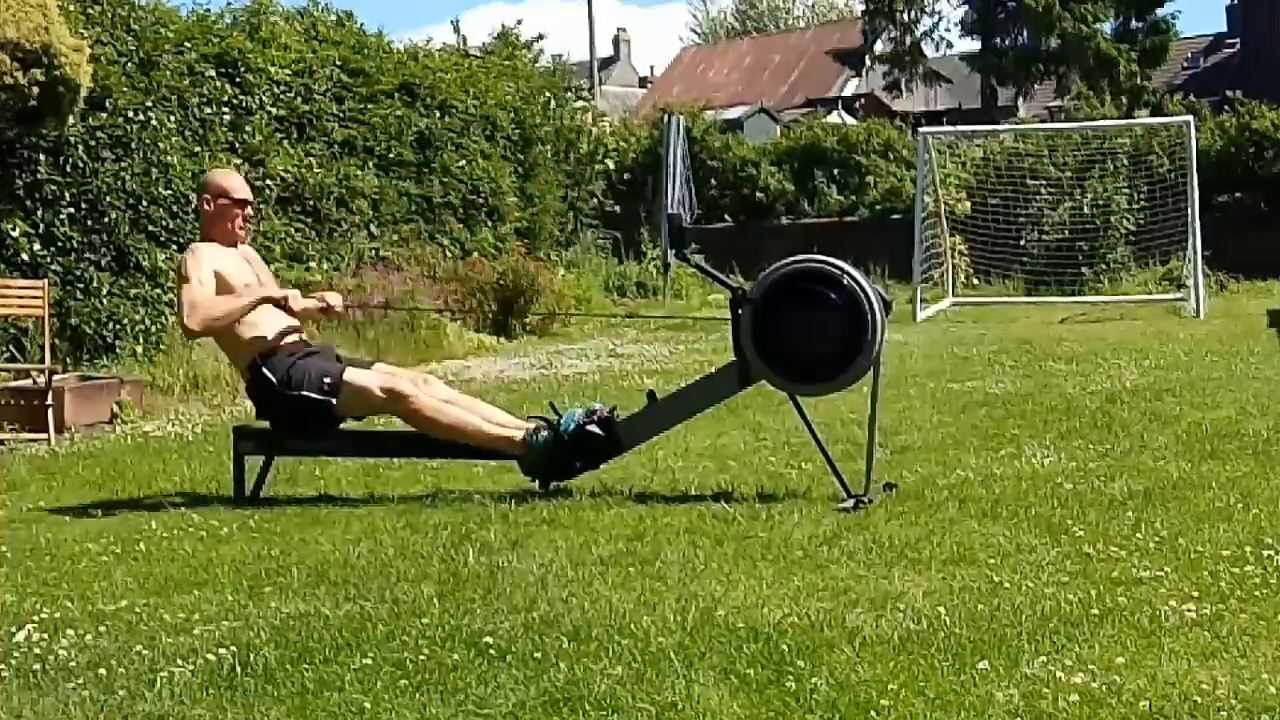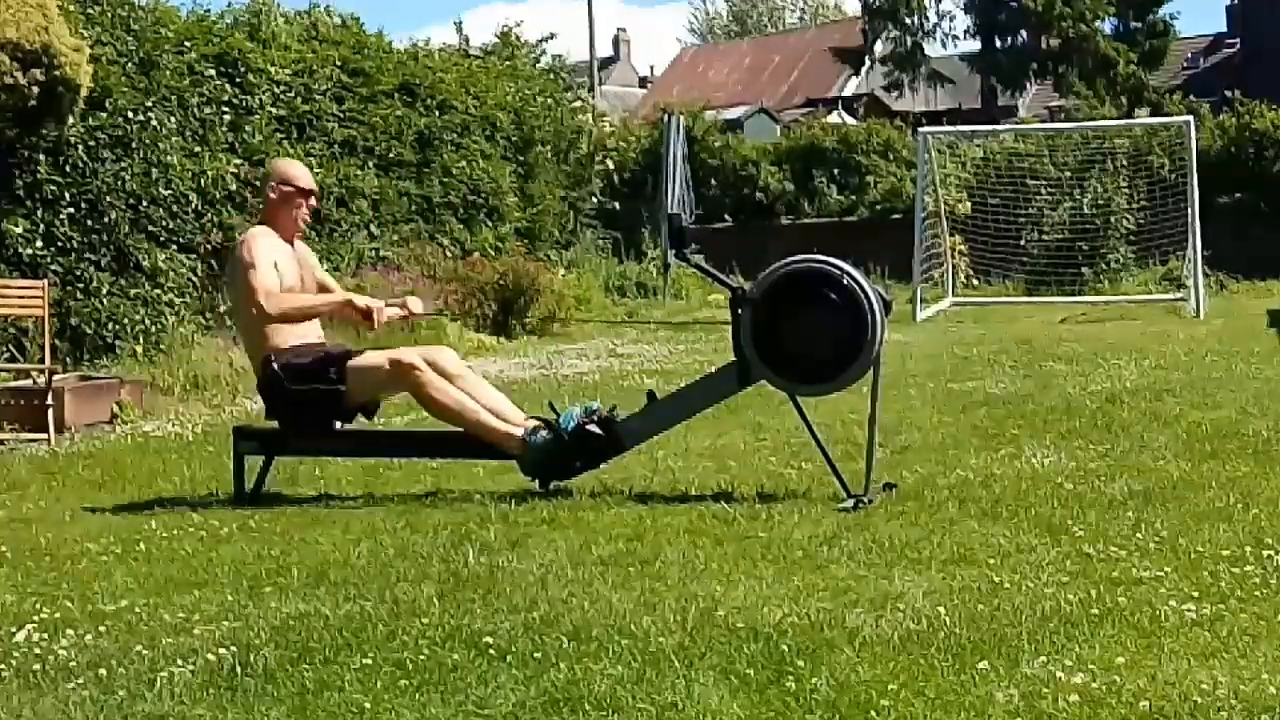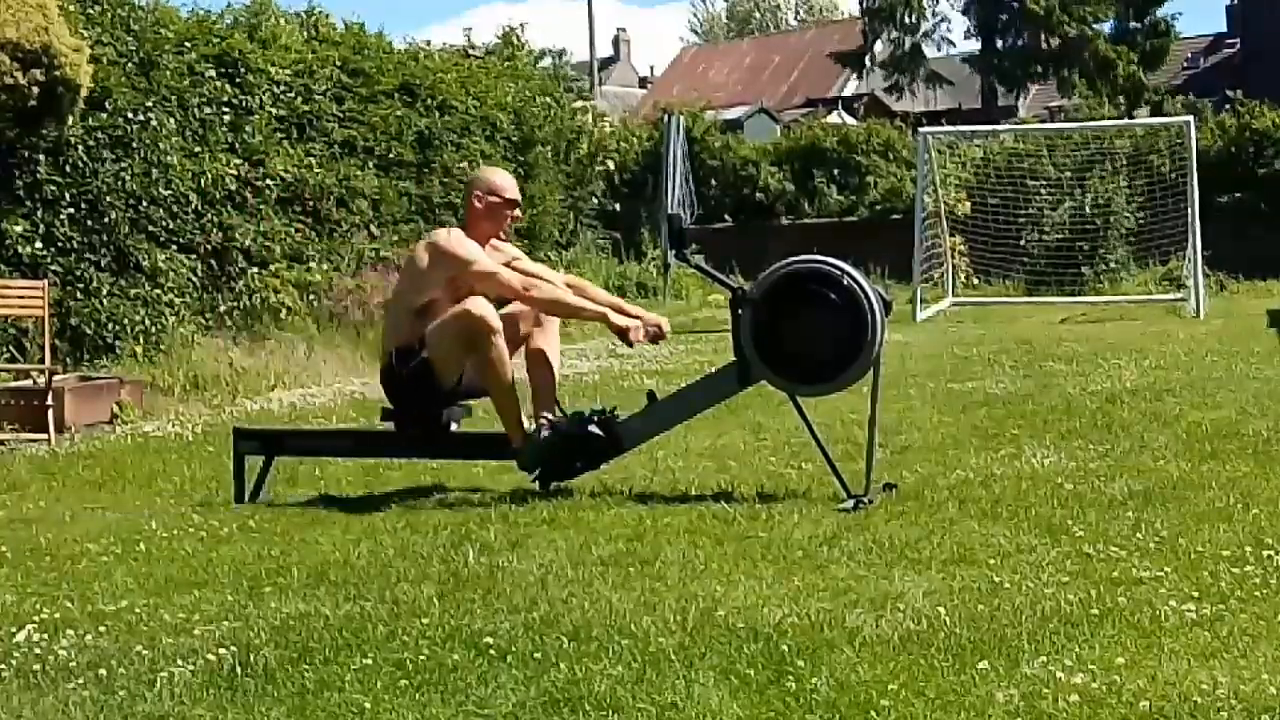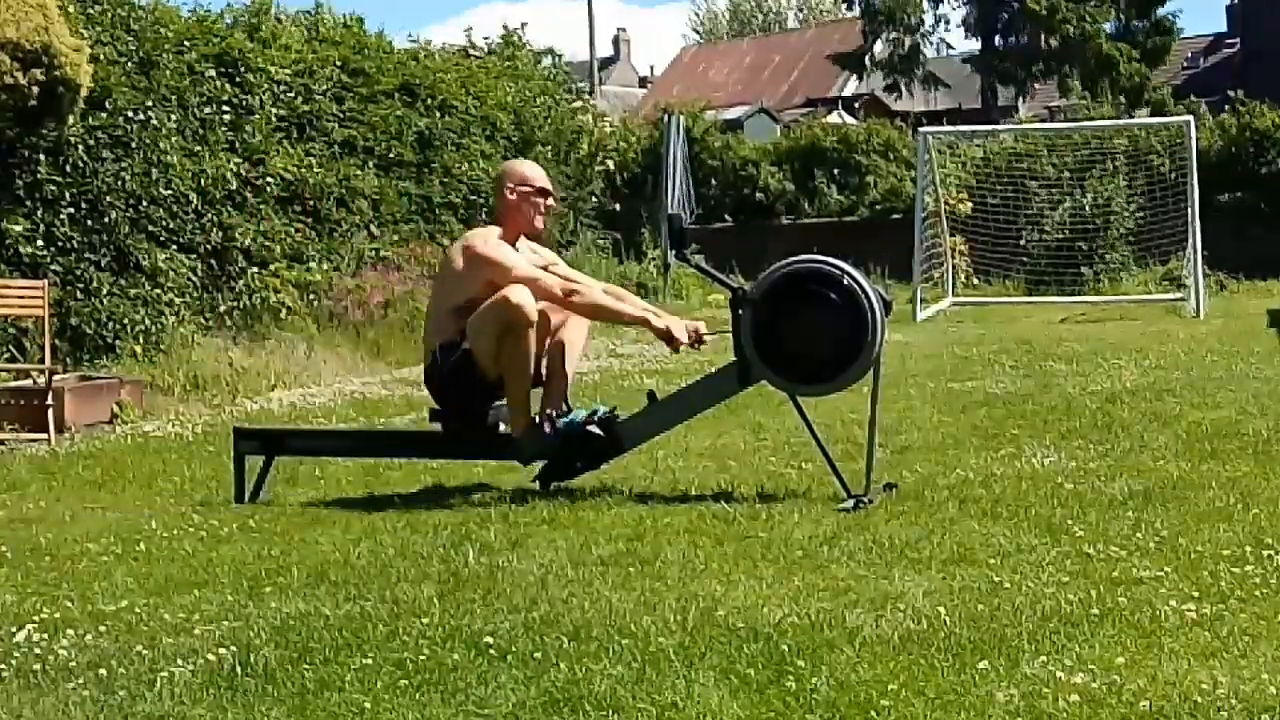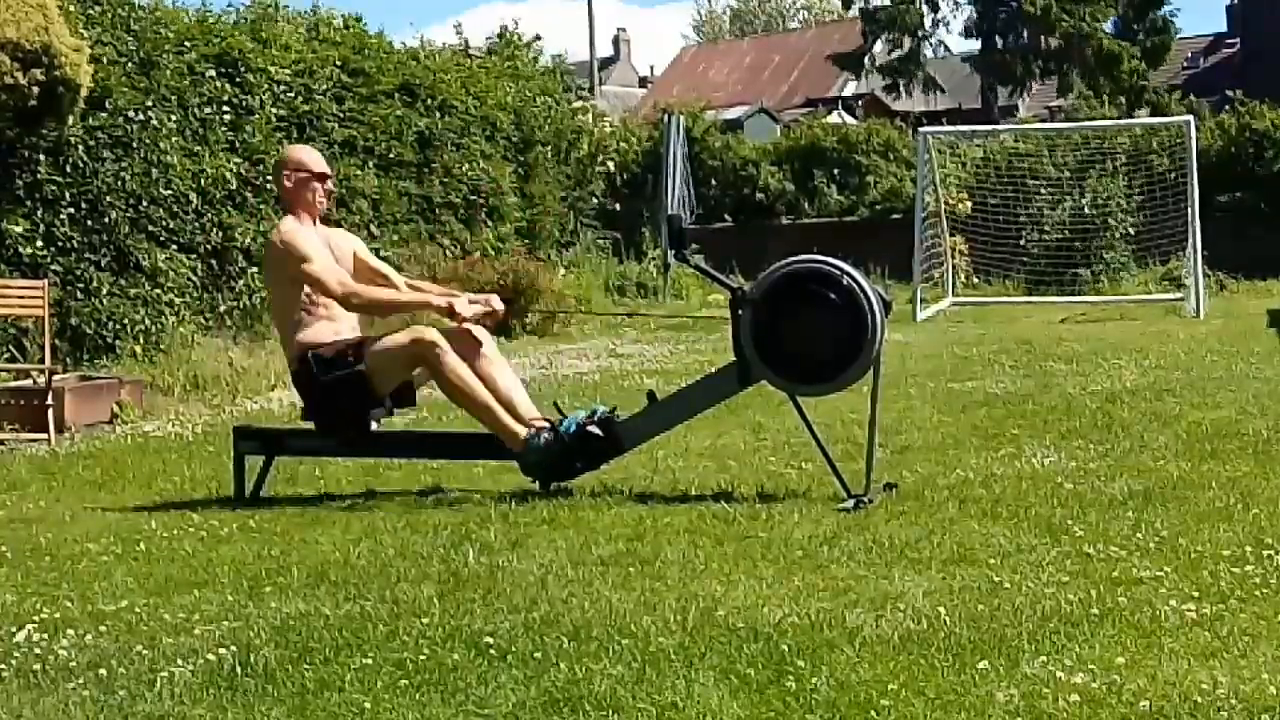
dt=0.5s
person 1, frame 1
left shoulder: (247, 254)
right shoulder: (201, 258)
right elbow: (193, 322)
left wrist: (313, 304)
right wrist: (266, 296)
left hip: (312, 358)
right hip: (280, 375)
left knee: (424, 382)
right knee: (397, 393)
left ankle: (538, 431)
right ankle: (526, 446)
person 1, frame 2
left shoulder: (300, 251)
right shoulder: (257, 242)
left elbow: (342, 305)
right elbow: (269, 308)
left wrist: (393, 306)
right wrist: (352, 300)
left hip: (320, 365)
right hip: (290, 378)
left knee: (440, 358)
right knee: (406, 364)
left ankle: (536, 430)
right ankle: (523, 444)
person 1, frame 3
left shoulder: (498, 251)
right shoulder: (447, 246)
left elbow: (566, 283)
right elbow: (524, 289)
left wrist: (634, 312)
right wrist: (604, 315)
left hip: (452, 371)
right hip: (409, 378)
left knee: (542, 309)
right knee: (479, 310)
left ankle: (545, 422)
right ankle: (522, 439)
person 1, frame 4
left shoulder: (531, 253)
right shoulder: (482, 247)
left elbow: (600, 290)
right elbow: (568, 292)
left wrist: (669, 319)
right wrist: (649, 321)
left hip: (491, 370)
right hip: (451, 375)
left knee: (574, 309)
right knee: (516, 298)
left ankle: (552, 416)
right ankle: (523, 433)
person 1, frame 5
left shoulder: (340, 240)
right shoulder: (289, 238)
left elbow: (402, 285)
right elbow: (352, 298)
left wrist: (464, 298)
right wrist: (441, 306)
left hip: (358, 357)
right hip: (324, 373)
left knee: (472, 337)
right knee: (425, 340)
left ankle: (545, 427)
right ankle: (526, 445)
